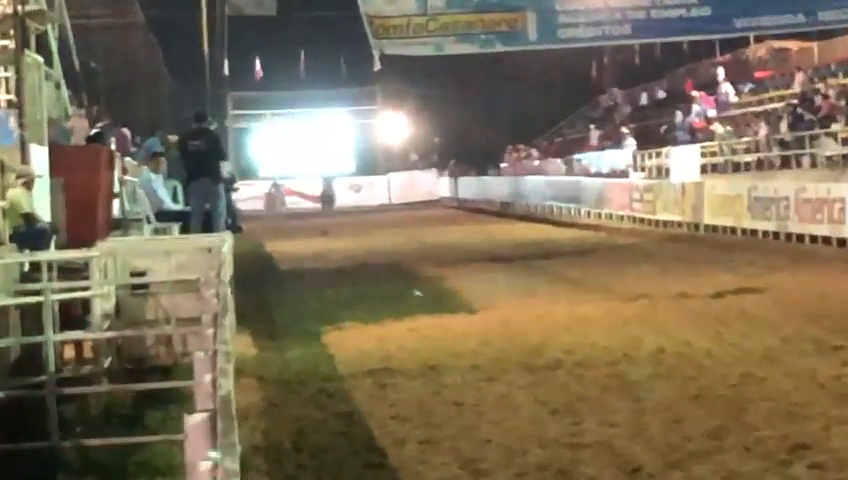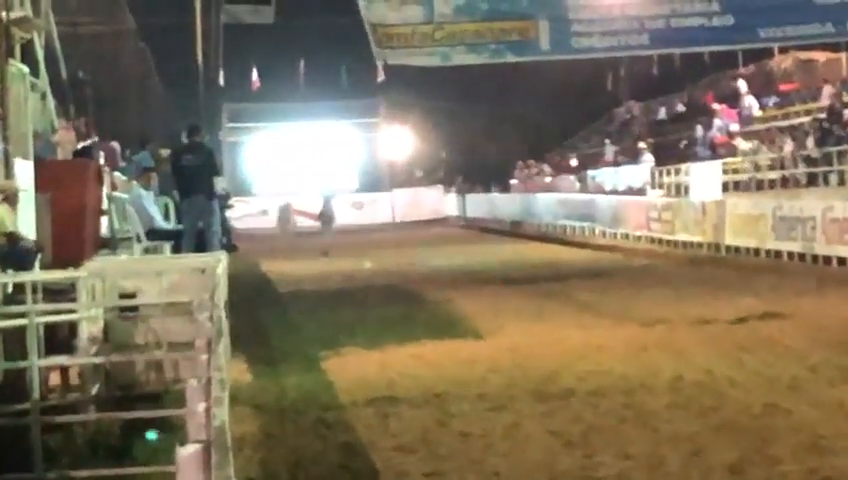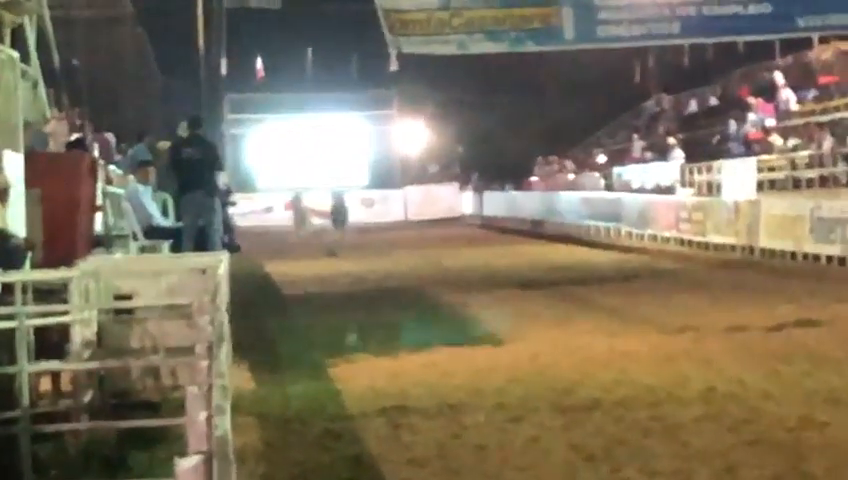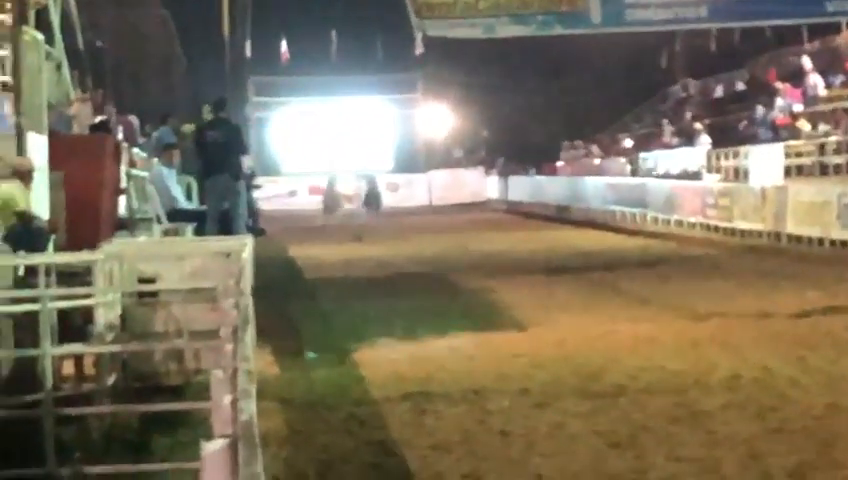
dt=0.5s
person 1, frame 1
left shoulder: (185, 138)
right shoulder: (212, 136)
left elbow: (182, 157)
right elbow: (221, 157)
left hip: (193, 180)
right hip: (212, 178)
left knee: (196, 213)
right knee: (218, 212)
person 1, frame 2
left shoulder: (177, 153)
right shoulder: (206, 150)
left elbow: (175, 174)
right elbow: (215, 173)
left hip: (186, 197)
right hip: (206, 195)
left knee: (188, 232)
right knee: (212, 232)
person 1, frame 3
left shoulder: (177, 146)
right shoulder: (208, 145)
left elbow: (173, 169)
right elbow: (218, 168)
left hip: (186, 193)
right hip: (207, 192)
left knee: (188, 231)
right knee: (214, 230)
person 1, frame 4
left shoulder: (202, 129)
right shoulder: (233, 128)
left elbow: (198, 152)
right elbow: (243, 151)
left hip: (210, 176)
right hip: (232, 175)
left knee: (212, 215)
right knee: (238, 214)
